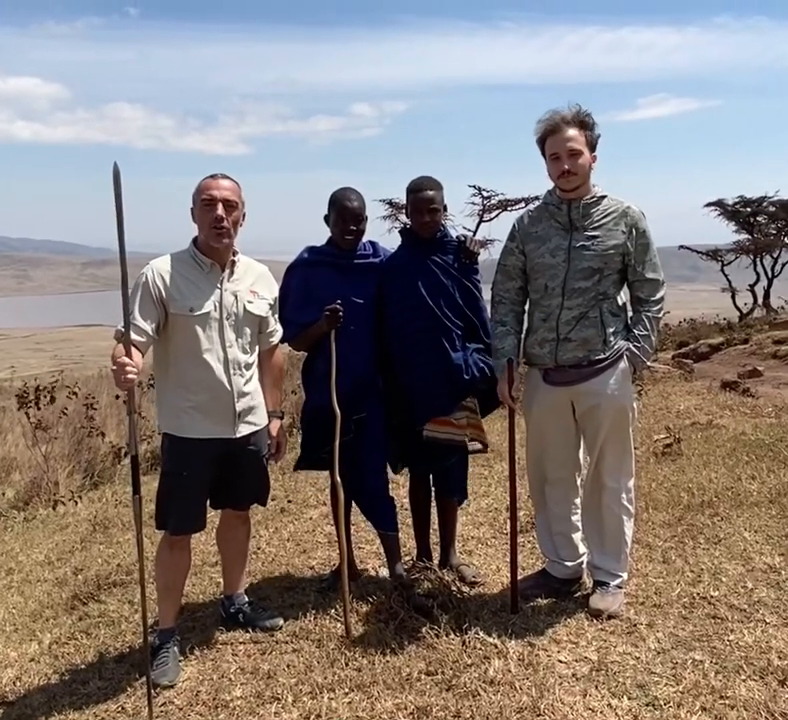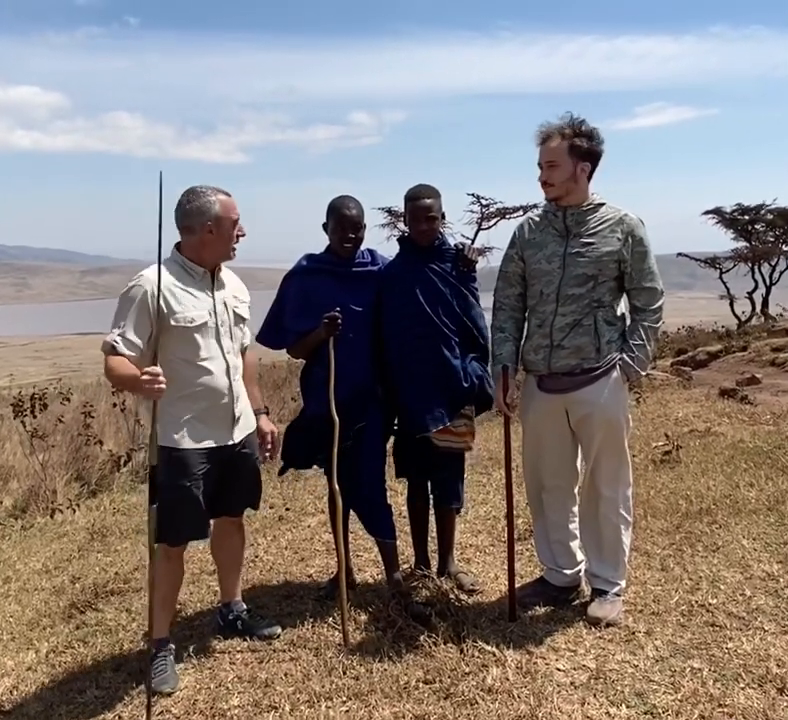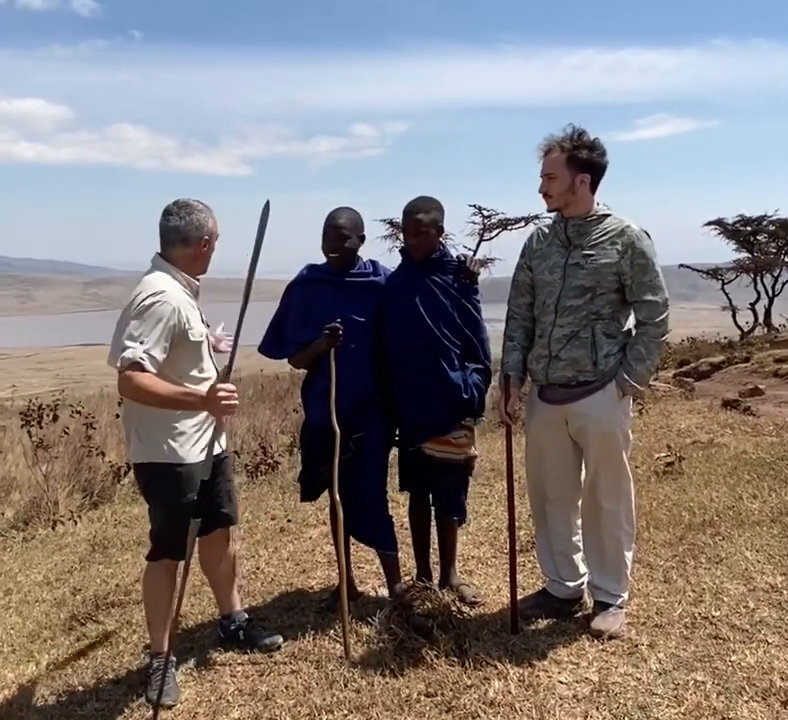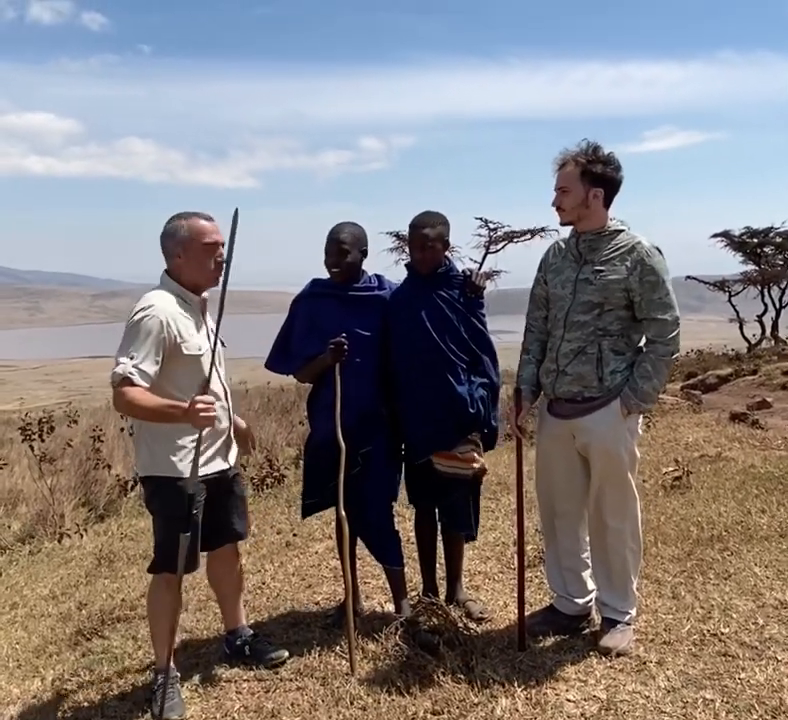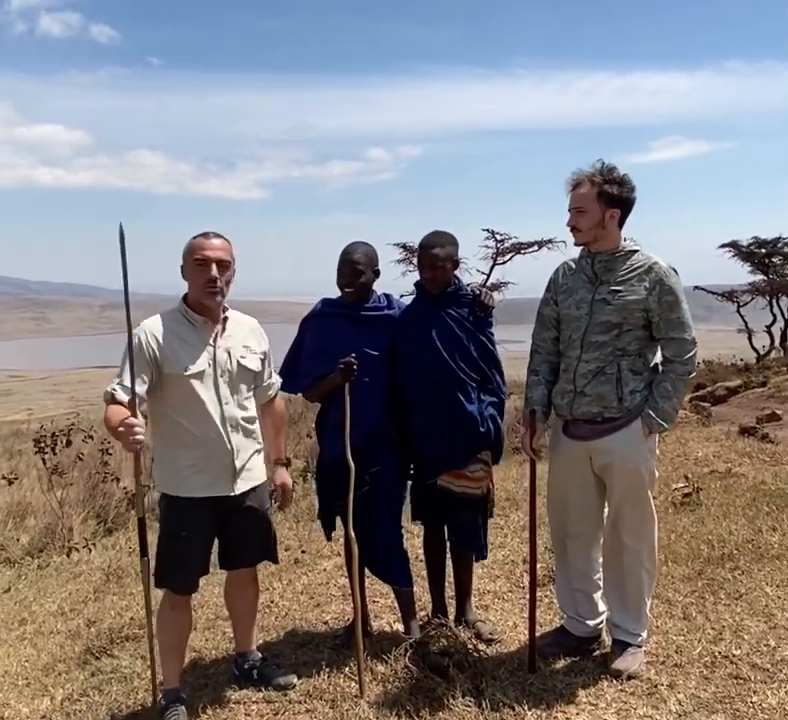
dt=0.5s
person 1, frame 1
left shoulder: (625, 218)
right shoulder: (528, 225)
left elbow: (650, 295)
right elbow: (506, 298)
left wrist: (635, 356)
right wrist: (504, 364)
left hip: (605, 373)
right hip: (543, 375)
left knee: (610, 480)
right knee: (550, 479)
left ankle: (609, 576)
right ankle: (563, 568)
person 1, frame 2
left shoulder: (622, 227)
right shoulder: (528, 231)
left elbow: (648, 304)
right elbow: (507, 306)
left wrist: (630, 366)
right wrist: (503, 370)
left hip: (600, 382)
right hip: (540, 383)
left knee: (606, 488)
right knee: (547, 486)
left ankle: (607, 584)
right ankle: (561, 575)
person 1, frame 3
left shoulder: (626, 239)
right shoulder: (538, 241)
left elbow: (654, 318)
right elbow: (519, 315)
left wrist: (629, 382)
right wrist: (511, 378)
left hip: (600, 395)
right hip: (544, 395)
left knee: (607, 499)
right knee: (550, 498)
left ankle: (610, 596)
right ankle: (563, 587)
person 1, frame 4
left shoulder: (638, 256)
right shoulder: (555, 256)
left elbow: (664, 337)
left wrist: (634, 401)
right wrist: (525, 391)
left hip: (608, 411)
right hip: (555, 410)
left knee: (614, 516)
right knee: (559, 514)
left ankle: (618, 613)
right ankle: (572, 604)
person 1, frame 5
left shoulder: (653, 275)
right shoulder: (564, 276)
left elbow: (681, 355)
right elbow: (544, 350)
left wrist: (654, 419)
right wrist: (535, 412)
left hip: (626, 432)
right hip: (568, 431)
left knee: (629, 537)
right knee: (572, 535)
left ankle: (629, 635)
right ankle: (582, 625)
person 2, frame 1
left shoulder: (260, 277)
right shoulder: (161, 275)
right elbow: (131, 340)
left wrist: (274, 414)
right wrist: (124, 365)
left hip: (247, 425)
right hip: (189, 429)
left knee: (237, 512)
right knee: (178, 532)
left ankle: (234, 602)
right ankle: (166, 635)
person 2, frame 2
left shoulder: (231, 284)
right shoulder: (151, 285)
right elbow: (114, 357)
left wrist: (260, 413)
right wrist: (138, 380)
left hip: (237, 431)
right hip: (185, 440)
left knee: (231, 520)
right knee: (174, 541)
left ankle: (232, 610)
right ankle: (160, 644)
person 2, frame 3
left shoulder: (177, 290)
right shoulder: (162, 298)
right elbow: (130, 379)
left wrist: (206, 351)
right wrist: (199, 399)
left hip: (203, 443)
right hip: (170, 452)
left knee: (218, 532)
right knee: (168, 554)
left ankle: (232, 620)
right ankle: (159, 658)
person 2, frame 4
left shoulder: (200, 307)
right shoulder: (156, 313)
right elbow: (124, 393)
left wrist: (231, 419)
right wrist: (178, 410)
left hip: (220, 459)
right hip: (174, 468)
left knee: (226, 547)
right knee: (171, 569)
left ankle: (238, 637)
right ankle: (164, 672)
person 2, frame 5
left shoulder: (250, 330)
right shoulder: (153, 335)
left elbow: (270, 400)
right elbow: (116, 404)
left wrist: (279, 463)
right wrist: (123, 428)
left hip: (247, 480)
right hip: (187, 488)
left knee: (245, 571)
right knee: (178, 590)
left ankle: (247, 660)
person 3, frame 1
left shoulder: (459, 256)
right shoulder: (395, 265)
left elbow: (477, 315)
right elbow: (389, 329)
left wrist: (478, 367)
right wrist: (392, 386)
left hip: (455, 382)
right hip: (414, 387)
left knee: (450, 471)
right knee: (420, 471)
left ankle: (449, 553)
right ankle: (423, 554)
person 3, frame 2
left shoulder: (457, 264)
right shoulder: (394, 271)
left elbow: (474, 325)
right elbow: (387, 335)
left wrist: (475, 376)
right wrist: (389, 391)
left hip: (452, 390)
right hip: (412, 393)
left knee: (448, 479)
right knee: (417, 478)
left ankle: (448, 561)
right ankle: (422, 562)
person 3, frame 3
left shoulder: (457, 277)
right shoulder: (395, 283)
left elbow: (475, 337)
right elbow: (388, 346)
left wrist: (474, 388)
right wrist: (391, 401)
left hip: (453, 402)
right hip: (413, 404)
left knee: (450, 491)
right knee: (419, 490)
left ankle: (449, 572)
right ankle: (423, 573)
person 3, frame 4
left shoulder: (463, 291)
right shoulder: (400, 298)
left elbow: (481, 351)
right elbow: (394, 360)
left wrist: (481, 405)
right wrist: (396, 415)
left hip: (459, 417)
right hip: (418, 419)
left knee: (457, 507)
right knee: (425, 504)
left ankle: (456, 588)
right ankle: (429, 589)
person 3, frame 5
left shoulder: (472, 310)
right shoulder: (409, 316)
left elbow: (490, 372)
right elbow: (402, 380)
left wrist: (489, 423)
right wrist: (406, 436)
left hip: (468, 436)
right hip: (428, 438)
left knee: (466, 526)
right knee: (434, 524)
left ankle: (465, 607)
right ankle: (438, 608)
person 4, frame 1
left shoulder: (383, 262)
right shoulder: (306, 268)
right elbow: (295, 341)
right wrist: (321, 326)
left hip: (373, 389)
right hip: (327, 390)
left knee: (371, 478)
right knee: (340, 477)
left ankle: (395, 563)
right ankle: (346, 560)
person 4, frame 2
left shoulder: (379, 270)
right shoulder: (304, 275)
right elbow: (294, 348)
right wrist: (319, 332)
left hip: (370, 398)
right hip: (324, 399)
left knee: (369, 486)
right knee: (338, 485)
left ankle: (393, 572)
right ankle: (344, 570)
person 4, frame 3
left shoulder: (381, 282)
right shoulder: (305, 286)
right elbow: (296, 359)
right wrist: (321, 344)
left hip: (370, 409)
right hip: (326, 409)
left knee: (370, 497)
right knee: (339, 496)
left ankle: (395, 583)
right ankle: (347, 580)
person 4, frame 4
left shoulder: (387, 296)
right shoulder: (310, 301)
right elbow: (301, 374)
right wrist: (327, 358)
left hip: (376, 424)
right hip: (331, 425)
left knee: (376, 513)
right knee: (345, 512)
left ankle: (401, 599)
right ankle: (353, 596)
person 4, frame 5
left shoulder: (395, 315)
right shoulder: (319, 320)
right elbow: (309, 393)
right wrist: (335, 379)
left hip: (384, 444)
right hip: (339, 444)
left knee: (385, 533)
right knee: (353, 531)
left ankle: (410, 620)
right ankle: (361, 616)
